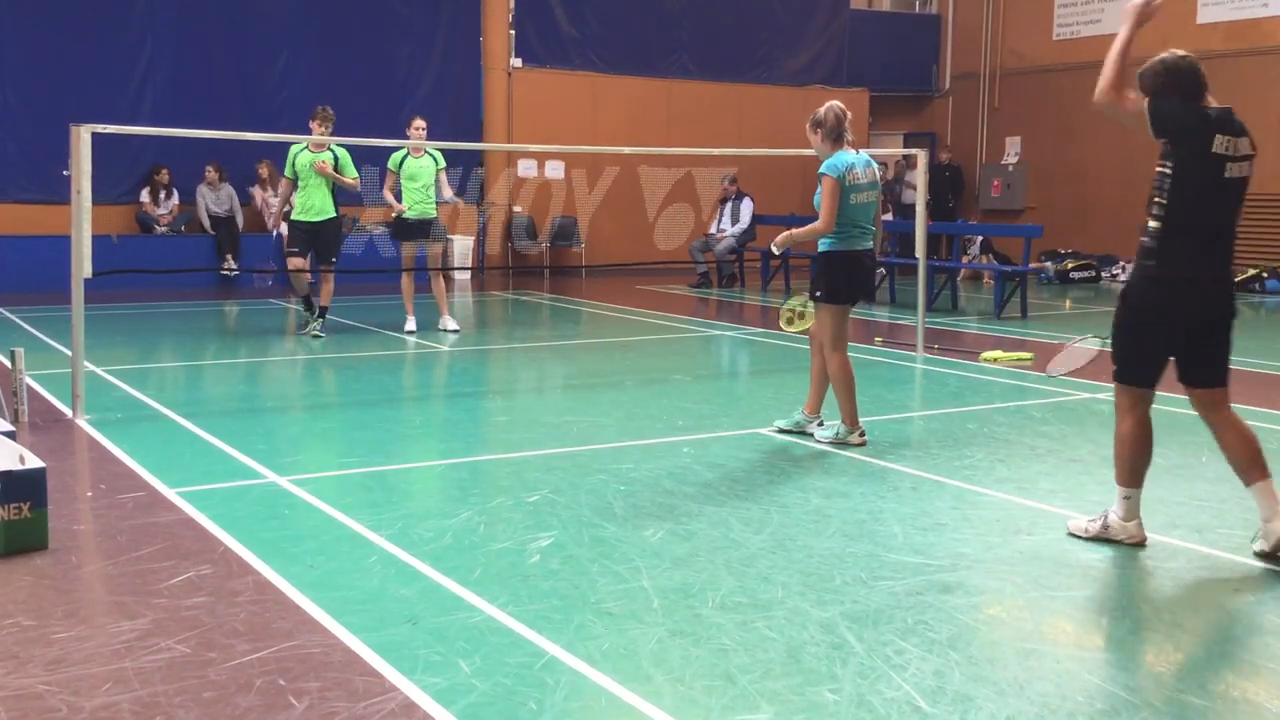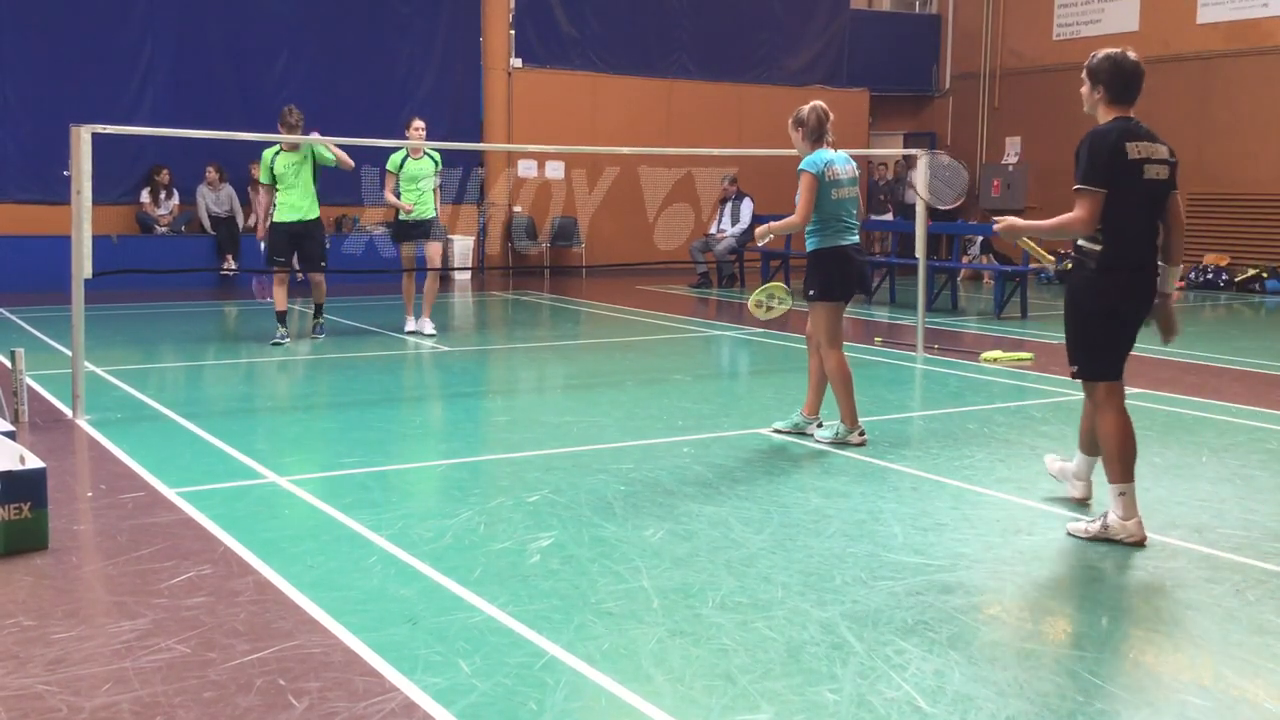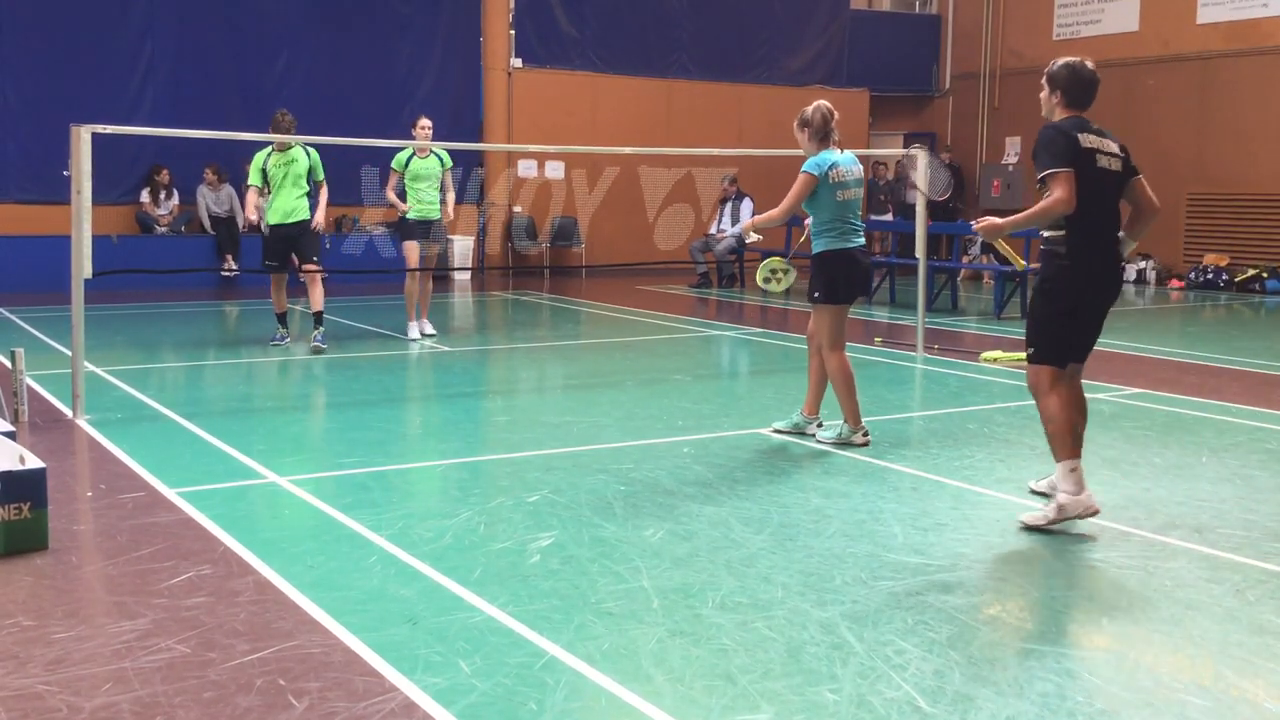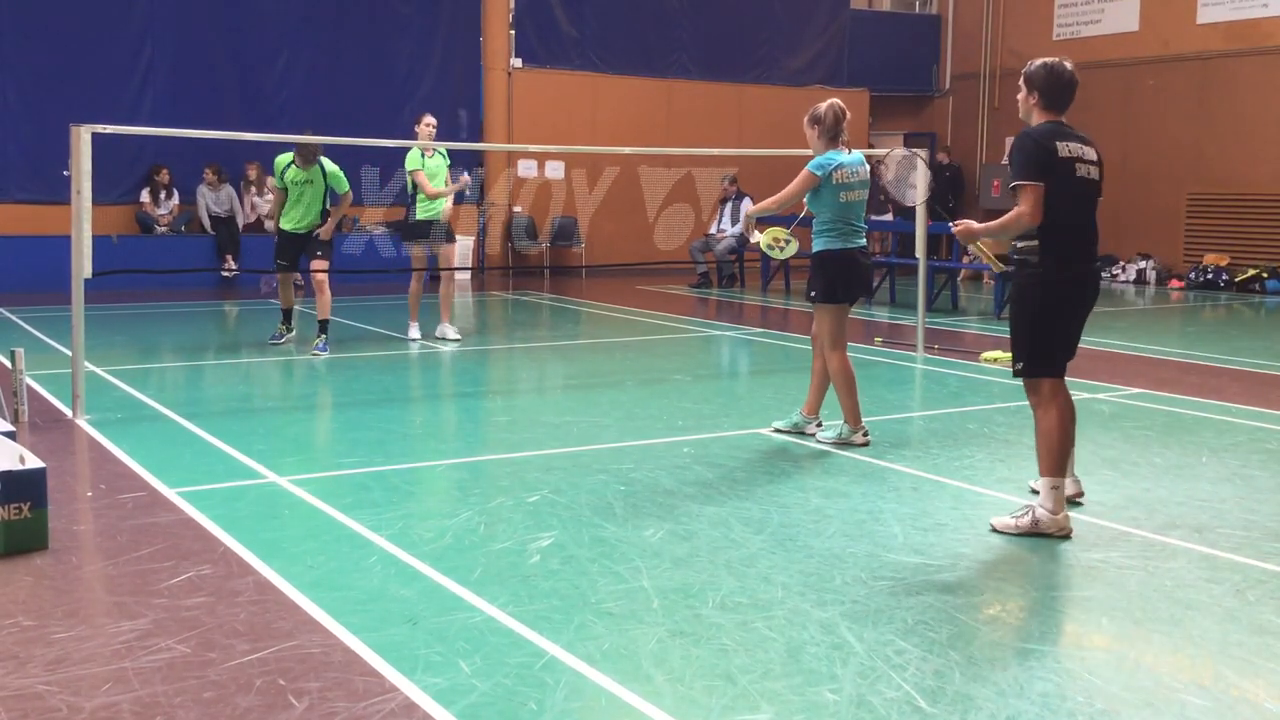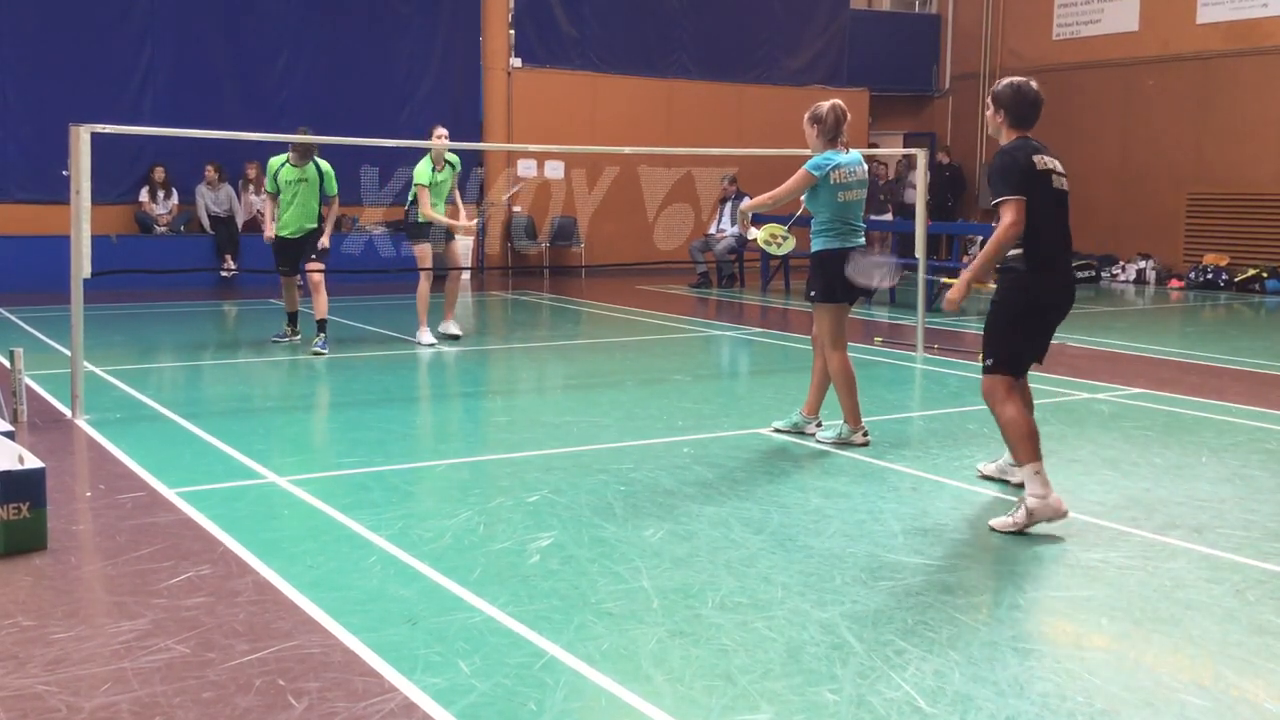
dt=0.5s
person 1, frame 1
left shoulder: (1189, 124)
left elbow: (1107, 97)
left hip: (1158, 287)
right hip: (1212, 288)
left knee: (1132, 401)
right knee: (1214, 405)
left ankle: (1124, 518)
person 1, frame 2
left shoulder: (1099, 141)
right shoulder: (1160, 146)
left elbow: (1085, 220)
right elbow: (1176, 226)
left wrist: (1024, 227)
right wrist: (1165, 288)
left hip: (1099, 283)
right hip: (1139, 284)
left knee: (1106, 395)
right knee: (1098, 383)
left ankle: (1124, 516)
right ankle: (1080, 472)
person 1, frame 3
left shoulder: (1055, 134)
right shoulder: (1110, 144)
left elbow: (1063, 201)
right elbow: (1148, 206)
left wrist: (1004, 225)
left hip: (1068, 269)
right hip: (1104, 273)
left knee: (1044, 378)
right knee: (1068, 375)
left ankle: (1073, 492)
right ankle: (1066, 477)
person 1, frame 4
left shoulder: (1033, 141)
right shoulder: (1088, 148)
left elbow: (1029, 215)
left wrist: (980, 231)
right wrist: (1010, 240)
left hip: (1044, 279)
right hip: (1081, 277)
left knee: (1043, 389)
right knee: (1053, 381)
left ankle: (1051, 509)
right ankle: (1064, 478)
person 1, frame 5
left shoulder: (1009, 158)
right shoulder: (1047, 159)
left elbow: (1012, 227)
left wrist: (966, 280)
right wrist: (991, 269)
left hip: (1027, 286)
right hip: (1057, 283)
left knee: (998, 388)
right knee: (1013, 378)
left ankle: (1040, 495)
right ankle: (1018, 463)
person 2, frame 1
left shoulder: (833, 166)
right shoulder: (869, 163)
left elbow: (825, 226)
right elbow: (877, 221)
left wrist: (790, 236)
right wrist: (870, 256)
left hip: (837, 262)
right hip: (862, 260)
left knee: (834, 347)
right knee: (819, 337)
left ankle: (851, 427)
right ankle: (810, 415)
person 2, frame 2
left shoulder: (812, 163)
right shoulder: (846, 160)
left elbow: (801, 219)
left wrist: (768, 228)
left hip: (828, 259)
right hip: (850, 255)
left knee: (829, 345)
right knee: (815, 337)
left ankle: (851, 426)
right ankle: (809, 416)
person 2, frame 3
left shoulder: (817, 164)
right shoulder: (852, 160)
left elbow: (783, 213)
left wrist: (753, 222)
left hip: (833, 260)
right hip: (853, 256)
left knee: (832, 347)
right knee: (816, 337)
left ankle: (854, 427)
right ankle: (809, 416)
person 2, frame 4
left shoulder: (823, 164)
right shoulder: (859, 161)
left elbow: (778, 202)
left wrist: (749, 212)
left hip: (832, 260)
right hip: (855, 257)
left knee: (833, 347)
right knee: (820, 339)
left ankle: (854, 427)
right ankle: (809, 416)
person 2, frame 5
left shoulder: (821, 164)
right shoulder: (857, 160)
left elbow: (774, 199)
left wrist: (745, 207)
left hip: (831, 260)
right hip: (853, 257)
left knee: (834, 346)
right knee: (821, 339)
left ankle: (854, 427)
right ankle: (809, 415)
person 3, frame 1
left shoulder: (339, 153)
right shoulder: (296, 151)
left elbow: (355, 185)
right elbow: (288, 184)
left wrist: (331, 175)
right wrist: (278, 212)
left hip: (328, 219)
right hip: (300, 219)
left knee: (326, 271)
right knee: (295, 266)
left ankle: (321, 319)
right ankle: (309, 309)
person 3, frame 2
left shoulder: (312, 149)
right shoulder: (269, 155)
left elbow: (349, 165)
right elbow: (265, 191)
left wrist: (327, 144)
right wrist: (261, 223)
left hip: (310, 221)
right hip: (281, 222)
left knee: (317, 277)
right knee: (280, 275)
left ankle: (318, 317)
right ankle: (282, 327)
person 3, frame 3
left shoulder: (309, 153)
right shoulder: (261, 158)
left elbow: (322, 186)
right elbow: (253, 190)
left wrist: (321, 211)
right wrist: (250, 211)
left hip: (304, 222)
right hip: (274, 225)
left knee: (312, 274)
right knee: (277, 279)
left ankle: (319, 329)
right ankle: (282, 328)
person 3, frame 4
left shoulder: (330, 169)
right shoulder: (281, 162)
left elbow: (347, 197)
right elbow: (280, 192)
left wrist: (330, 226)
right wrist: (275, 221)
left hip: (318, 229)
right hip: (287, 229)
left knee: (320, 279)
right knee: (283, 278)
left ankle: (322, 336)
right ankle: (286, 325)
person 3, frame 5
left shoulder: (323, 169)
right shoulder: (274, 165)
left elbow: (333, 202)
right elbow: (271, 198)
left wrist: (327, 234)
right wrist: (268, 224)
left hip: (313, 232)
right hip: (284, 233)
left knee: (316, 280)
right knee: (287, 282)
left ankle: (321, 335)
right ankle: (292, 327)
person 4, frame 1
left shoulder: (436, 156)
right shoulder: (397, 158)
left elbow: (444, 188)
right elbow: (386, 189)
left wrist: (451, 197)
right wrist: (395, 205)
left hip: (431, 219)
right hip: (407, 219)
left knee: (436, 270)
right knee: (408, 270)
left ankle: (445, 317)
right ankle: (410, 318)
person 4, frame 2
left shoulder: (434, 157)
right shoulder: (396, 159)
right elbow: (387, 193)
left wrist: (437, 211)
right wrist: (401, 205)
left hip: (430, 219)
right hip: (406, 221)
left knee: (434, 269)
right knee: (409, 272)
left ankle: (425, 319)
right ankle: (409, 318)
person 4, frame 3
left shoulder: (442, 156)
right shoulder: (402, 157)
left elbow: (449, 189)
right elbow: (389, 190)
left wrist: (449, 209)
right wrist: (399, 205)
left hip: (435, 220)
right hip: (411, 220)
left knee: (427, 273)
right knee: (413, 271)
left ankle: (423, 320)
right ankle: (411, 322)
person 4, frame 4
left shoulder: (442, 153)
right shoulder: (413, 157)
right elbow: (429, 192)
left wrist: (448, 203)
right wrist: (458, 186)
left hip: (441, 220)
right hip: (420, 220)
left knee: (448, 273)
right knee: (419, 275)
left ankle: (445, 325)
right ankle: (413, 324)
person 4, frame 5
left shoulder: (453, 161)
right shoulder: (422, 169)
right elbow: (426, 212)
left wrist: (461, 211)
right wrist: (457, 224)
left hip: (441, 221)
right hip: (419, 221)
left knee: (456, 268)
right knee: (426, 273)
left ankle: (448, 321)
right ankle: (423, 330)
